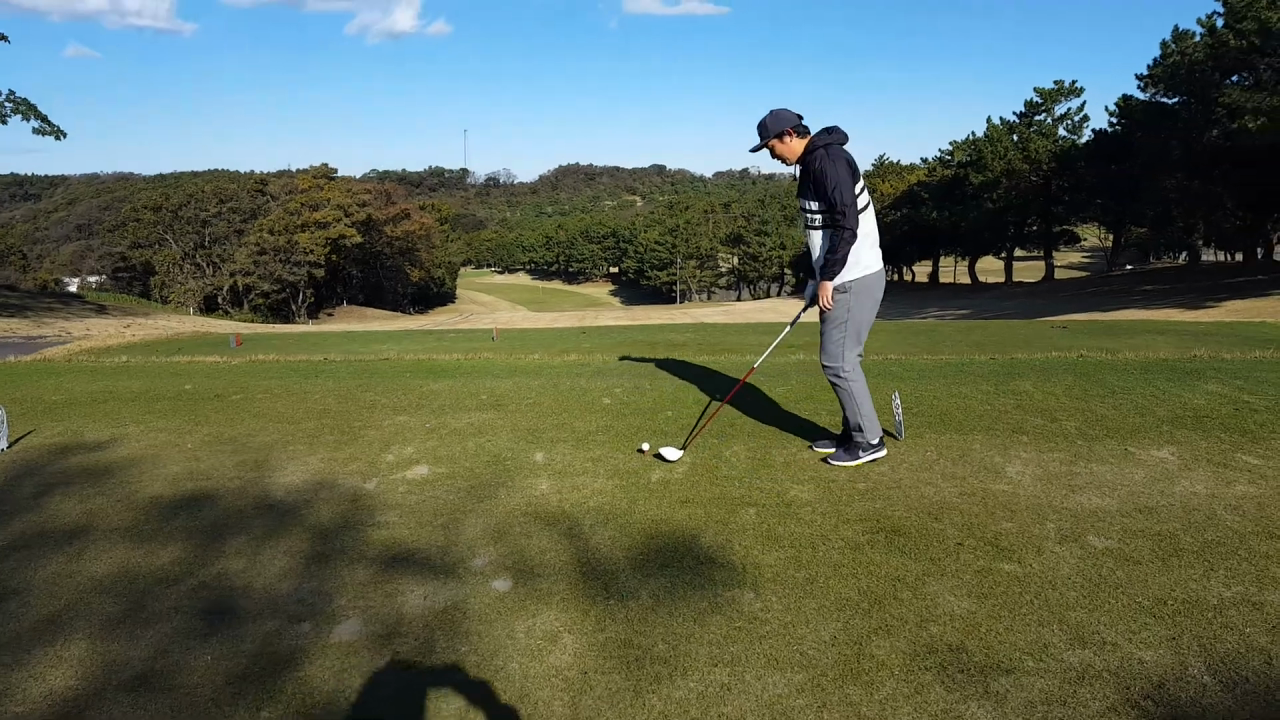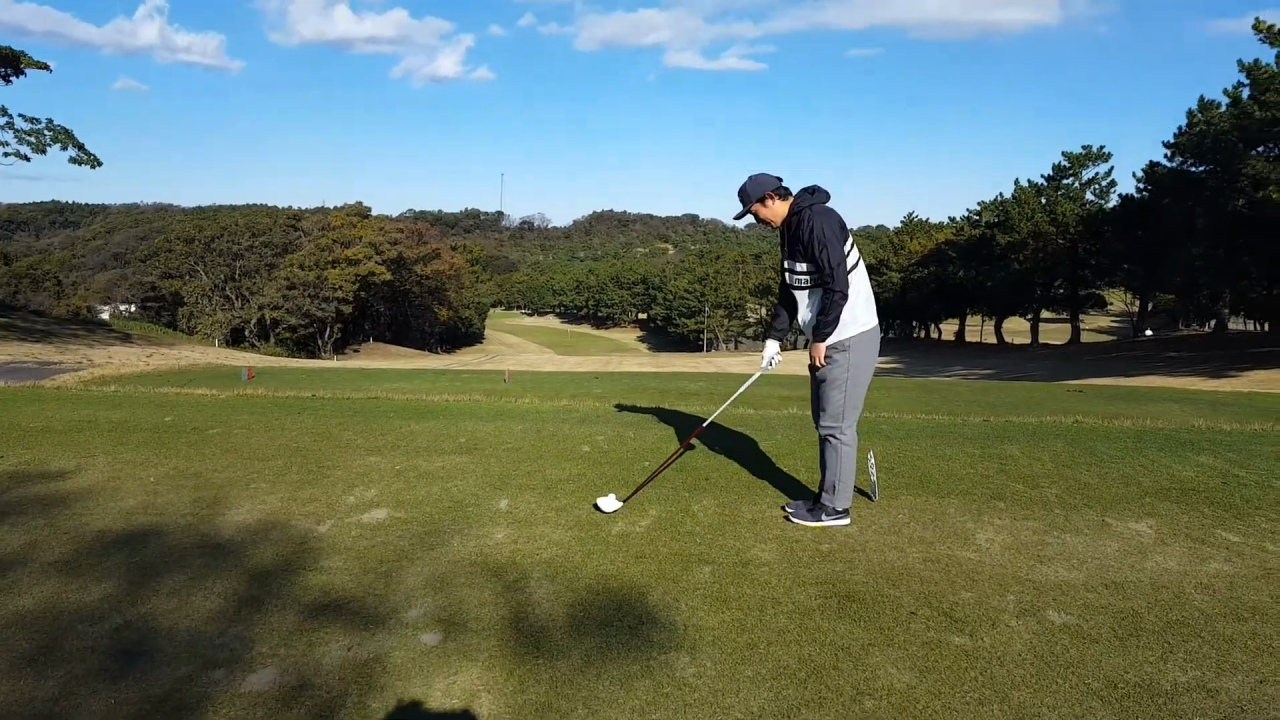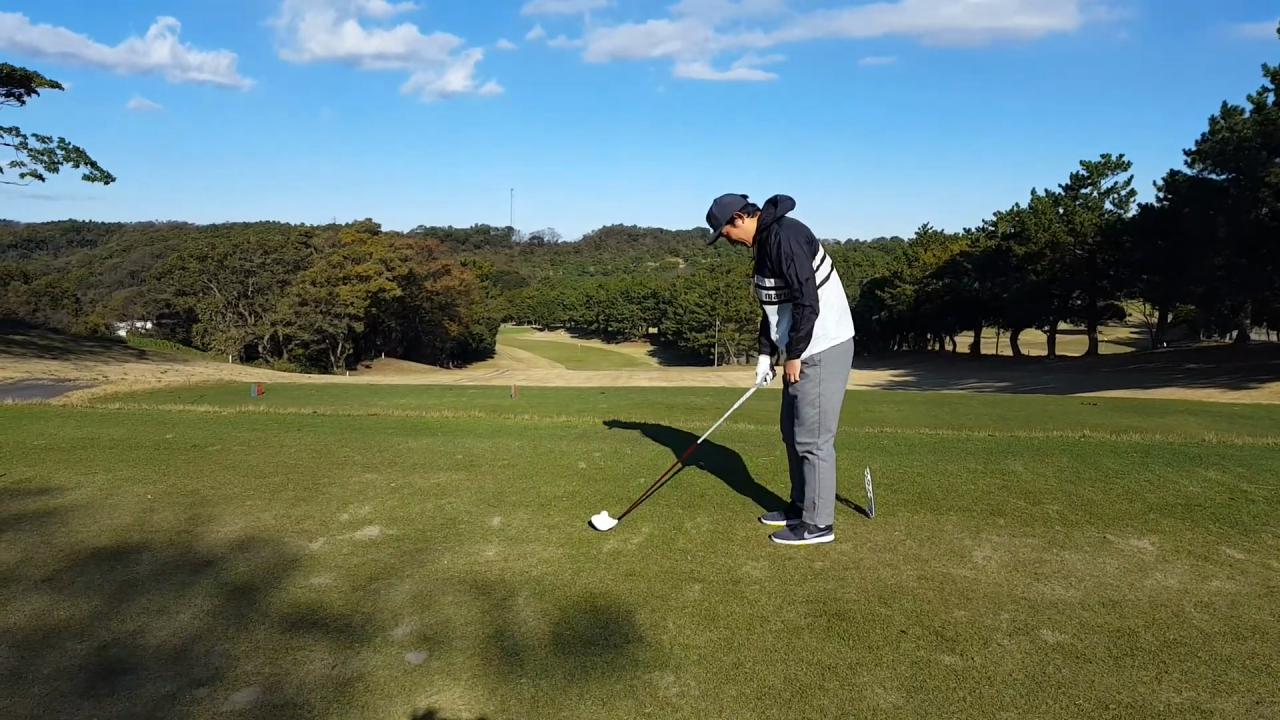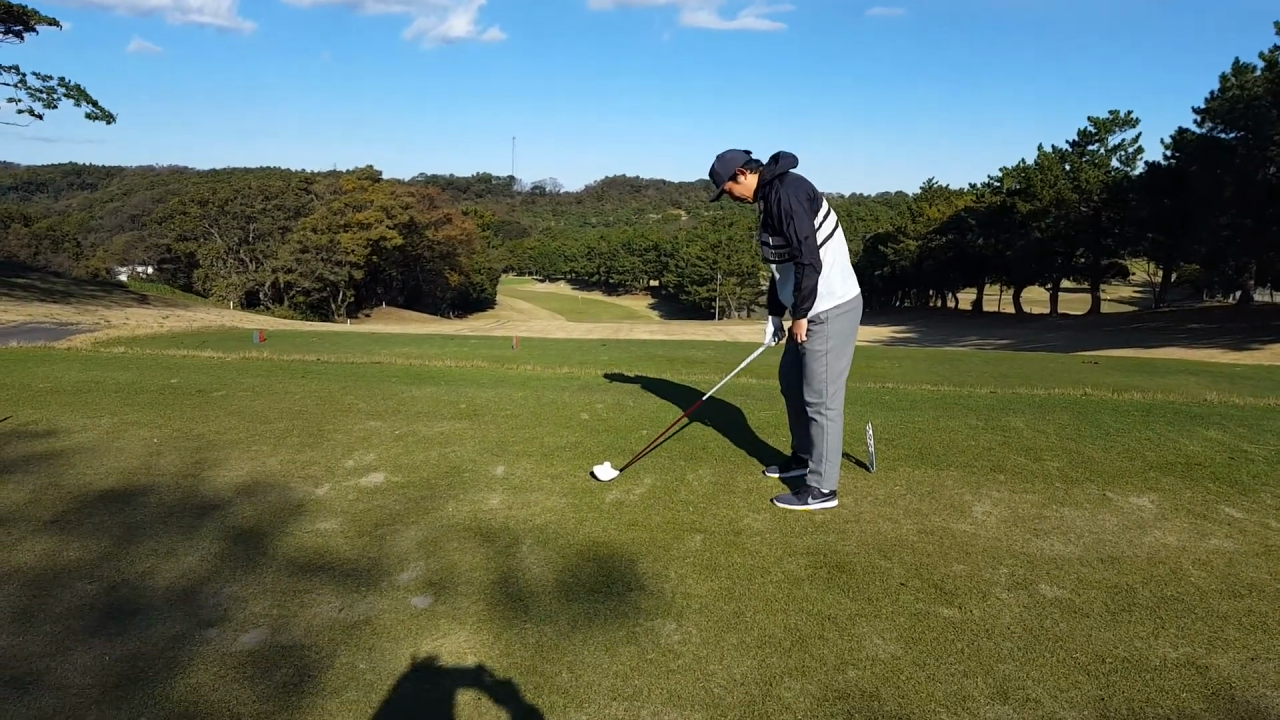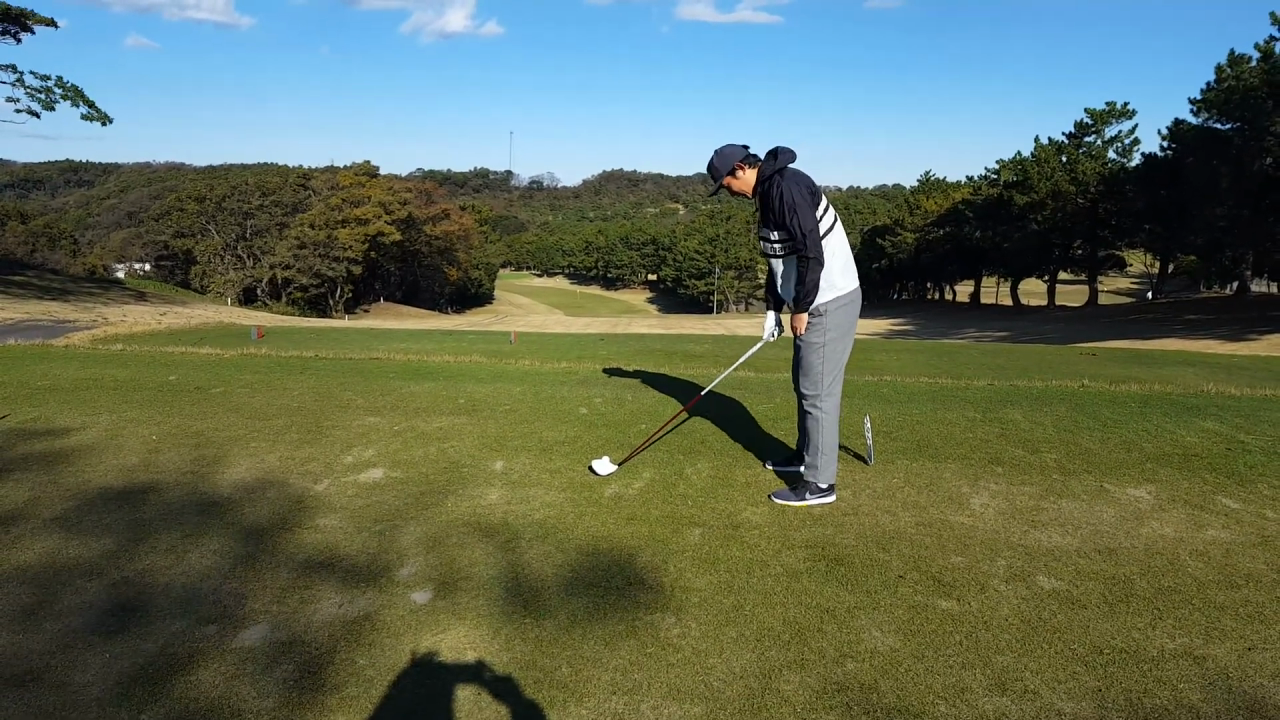
dt=1s
person 1, frame 1
left shoulder: (828, 160)
right shoulder: (813, 164)
left elbow: (847, 226)
left wrist: (826, 278)
right wrist: (817, 278)
left hip: (853, 279)
right hip: (849, 276)
left knee: (838, 362)
right knee: (844, 358)
left ankle: (869, 440)
right ankle: (855, 432)
person 1, frame 2
left shoulder: (818, 221)
right shoulder: (790, 230)
left elbow: (838, 287)
right elbow: (788, 290)
left wrist: (819, 338)
right wrist: (774, 339)
left hip: (848, 336)
right hip: (830, 337)
left knee: (836, 424)
right knee: (826, 421)
left ankle: (835, 507)
right ankle: (826, 496)
person 1, frame 3
left shoulder: (785, 236)
right shoulder: (765, 241)
left elbow: (807, 302)
right elbow: (773, 305)
left wrist: (793, 354)
right wrist: (766, 354)
left hip: (821, 350)
right hip: (804, 350)
left knee: (813, 439)
right knee: (793, 432)
left ankle: (818, 523)
right ankle: (800, 508)
person 1, frame 4
left shoulder: (787, 192)
right shoulder: (771, 196)
left elbow: (809, 260)
left wrist: (799, 314)
right wrist: (775, 314)
left hip: (829, 308)
right hip: (813, 308)
left knee: (821, 398)
right knee: (792, 381)
left ankle: (822, 488)
right ankle: (803, 457)
person 1, frame 5
left shoulder: (787, 186)
right shoulder: (769, 191)
left elbow: (812, 253)
right elbow: (779, 258)
left wrist: (800, 308)
right wrist: (773, 309)
left hip: (830, 301)
right hip: (815, 302)
left knee: (818, 390)
right knee: (805, 384)
left ankle: (820, 483)
right ankle: (806, 454)
